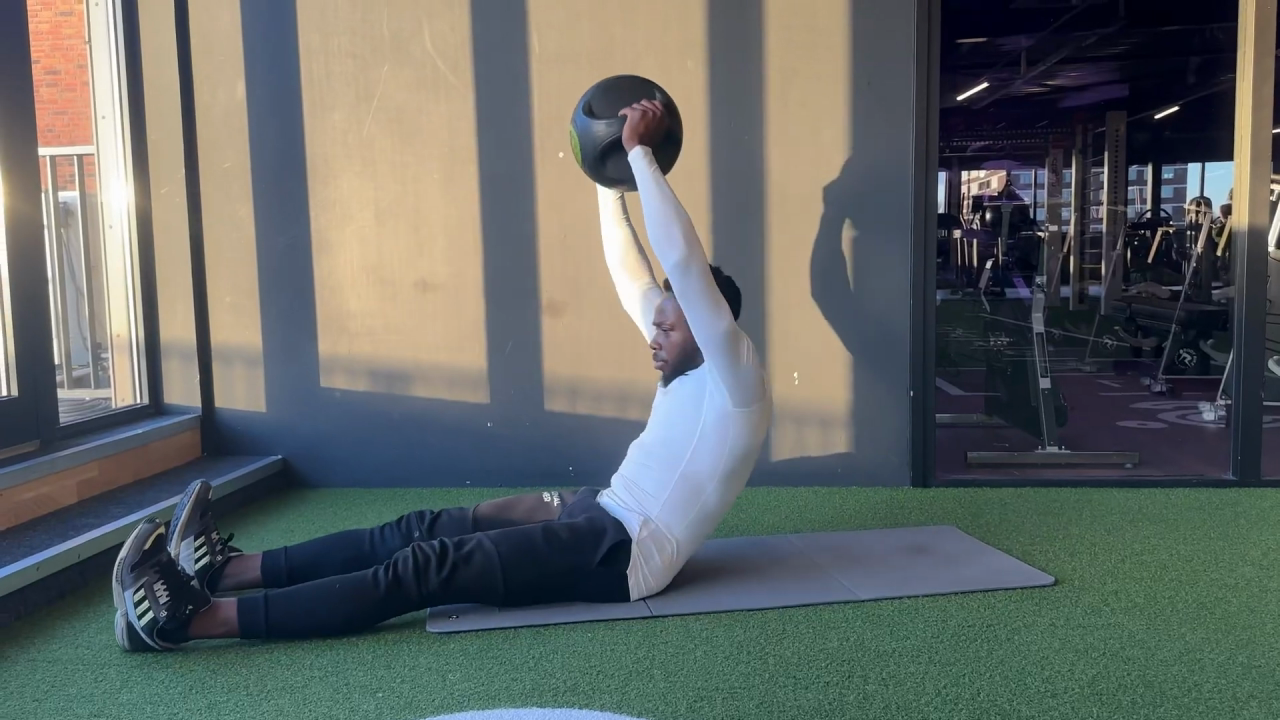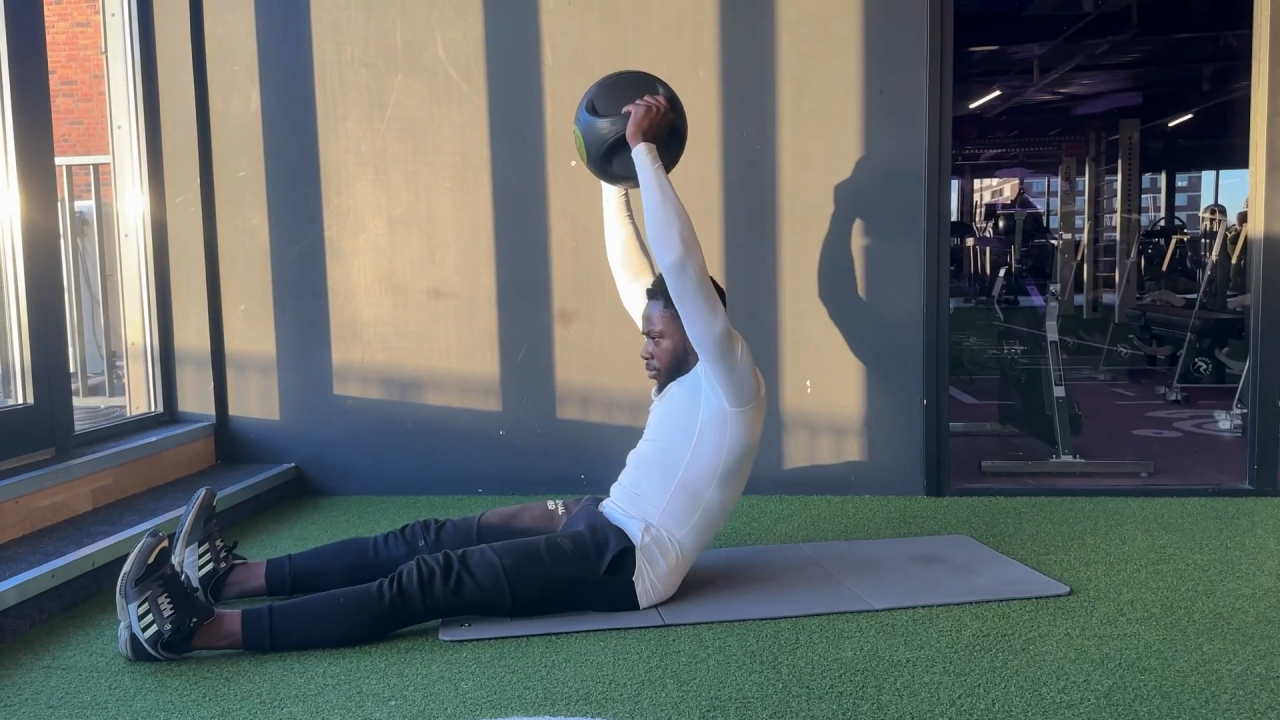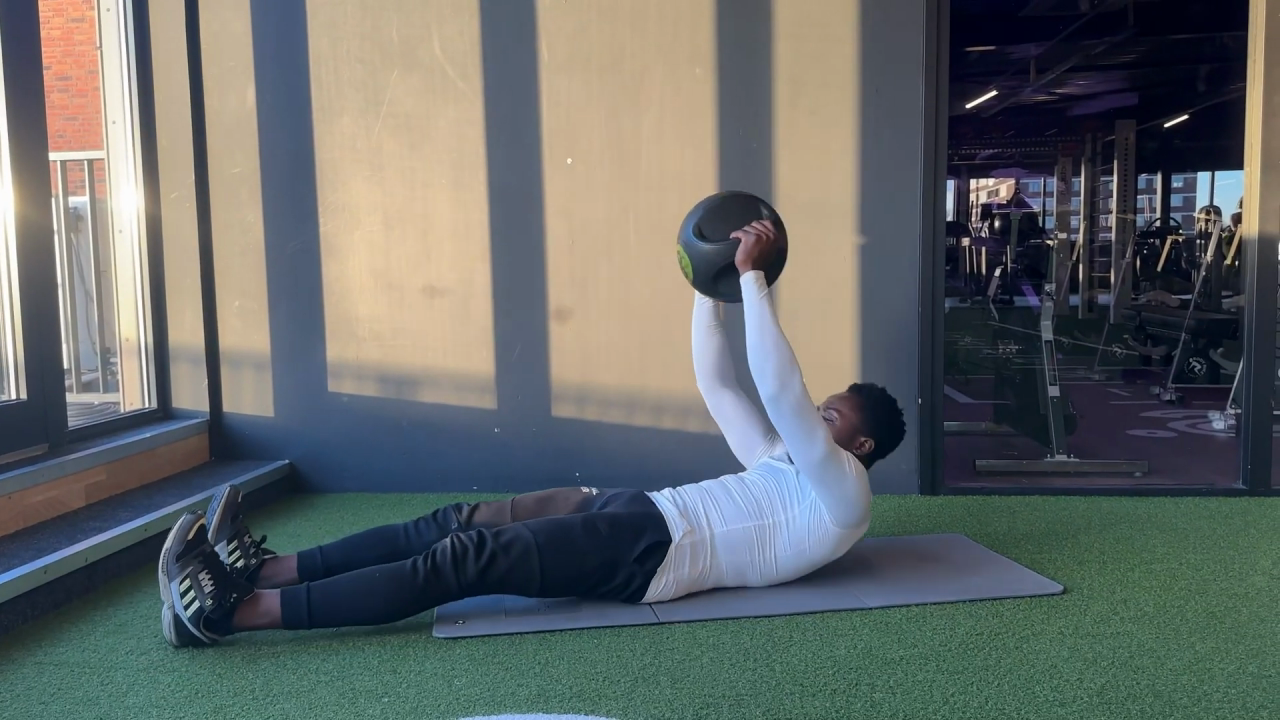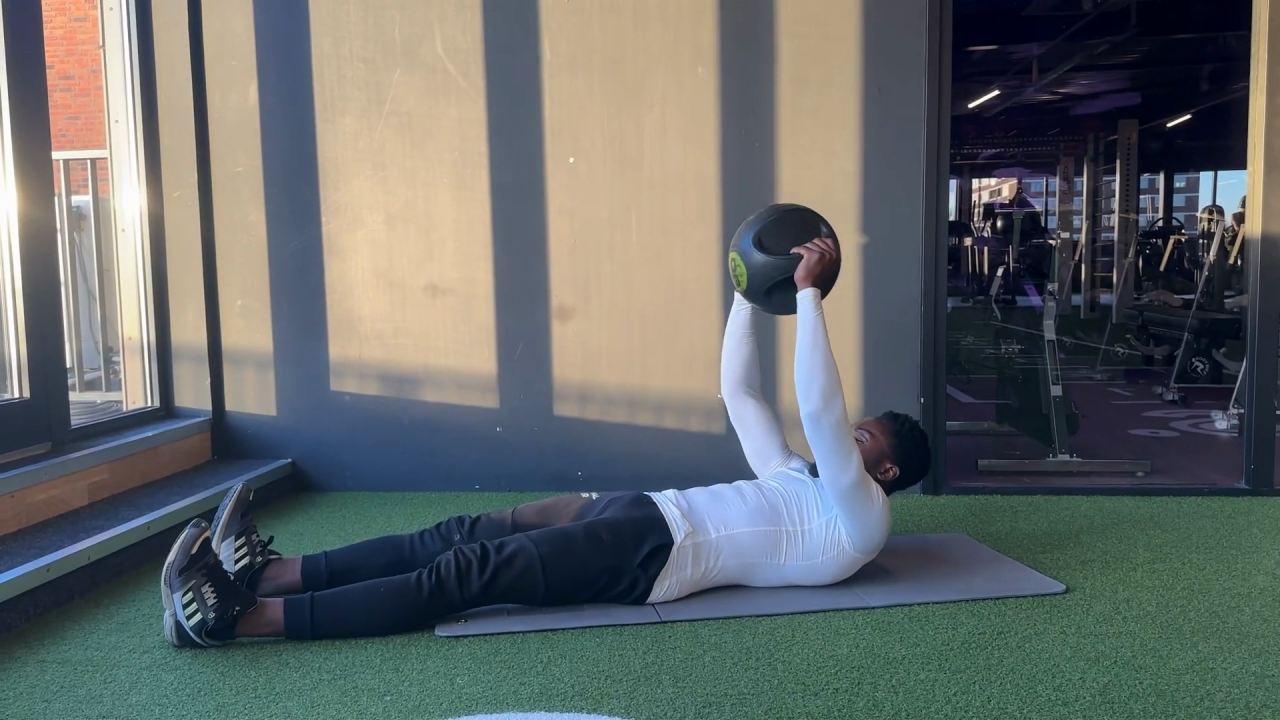
dt=1s
person 1, frame 1
left shoulder: (738, 381)
right shoulder: (688, 368)
left elbow: (684, 263)
right elbow: (633, 277)
left wrist: (640, 152)
right wrist: (609, 182)
left hip: (618, 554)
right hip: (596, 512)
left knee: (429, 567)
right knee: (423, 530)
left ankle: (195, 617)
right ankle: (228, 567)
person 1, frame 2
left shoulder: (730, 380)
right shoulder: (689, 373)
left elbow: (682, 267)
right elbow: (634, 275)
left wrist: (644, 149)
right wrist: (614, 177)
left hip: (627, 563)
right hip: (601, 523)
left knee: (432, 580)
right knee: (425, 540)
right ankle: (233, 575)
person 1, frame 3
left shoulder: (844, 494)
right shoulder: (785, 462)
left elbow: (781, 393)
right elbow: (717, 385)
left wrist: (752, 275)
right wrist: (708, 285)
left hip: (652, 549)
right hip: (632, 511)
left knee: (466, 559)
right knee: (453, 526)
left ankle: (236, 611)
right ankle: (265, 568)
person 1, frame 4
left shoulder: (862, 520)
right shoulder: (796, 479)
left elbow: (820, 410)
right elbow: (739, 393)
left wrist: (809, 292)
right wrist: (750, 290)
left hip: (652, 551)
right hip: (639, 512)
left knee: (469, 572)
right knee: (459, 537)
left ankle: (241, 617)
right ankle: (268, 570)
